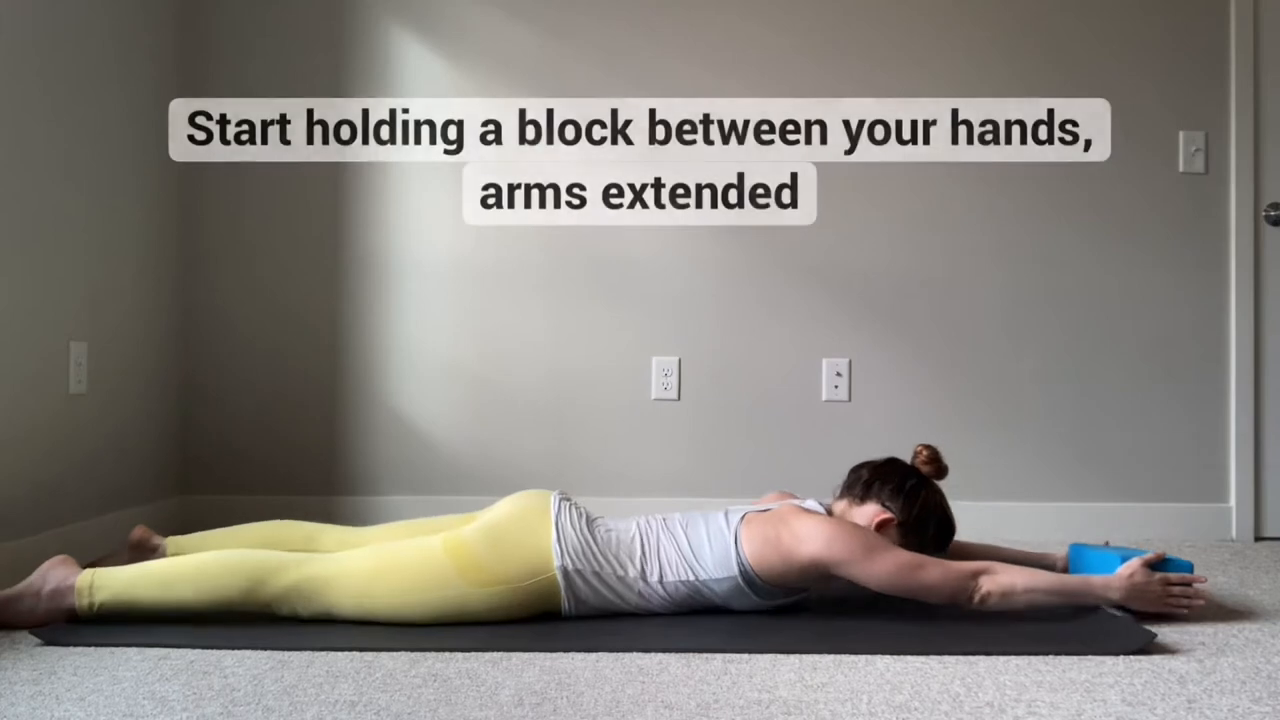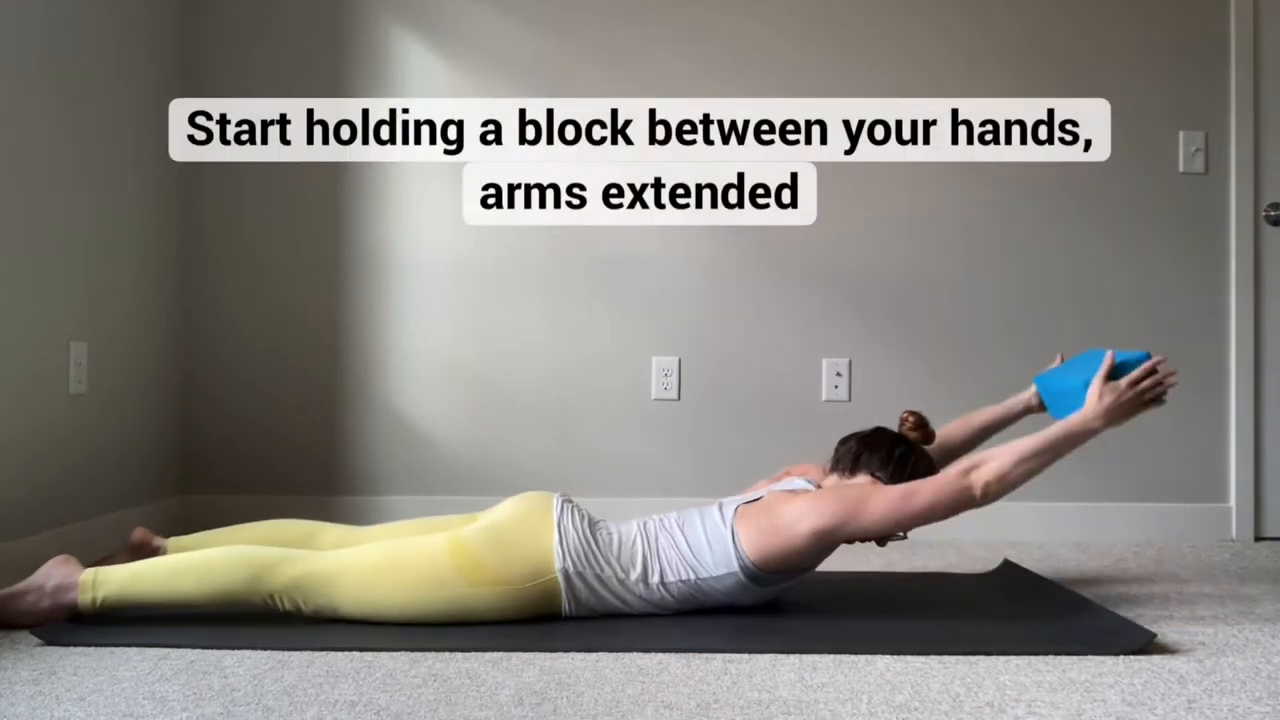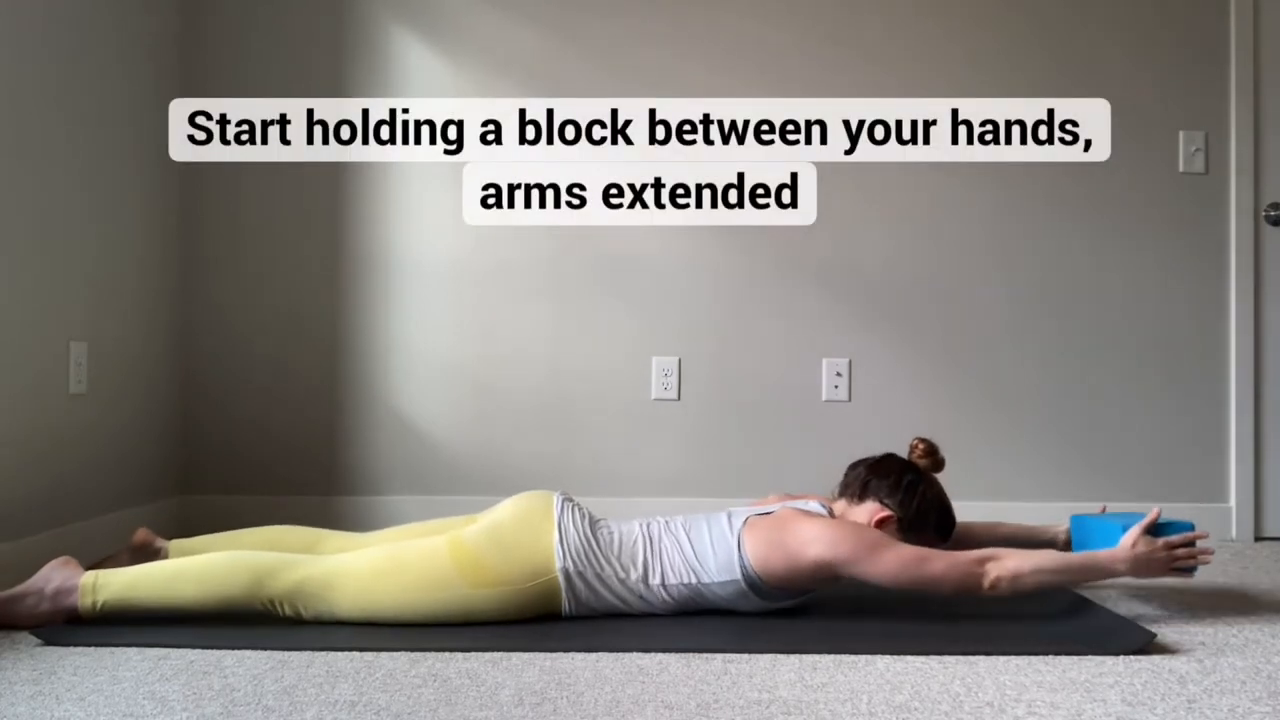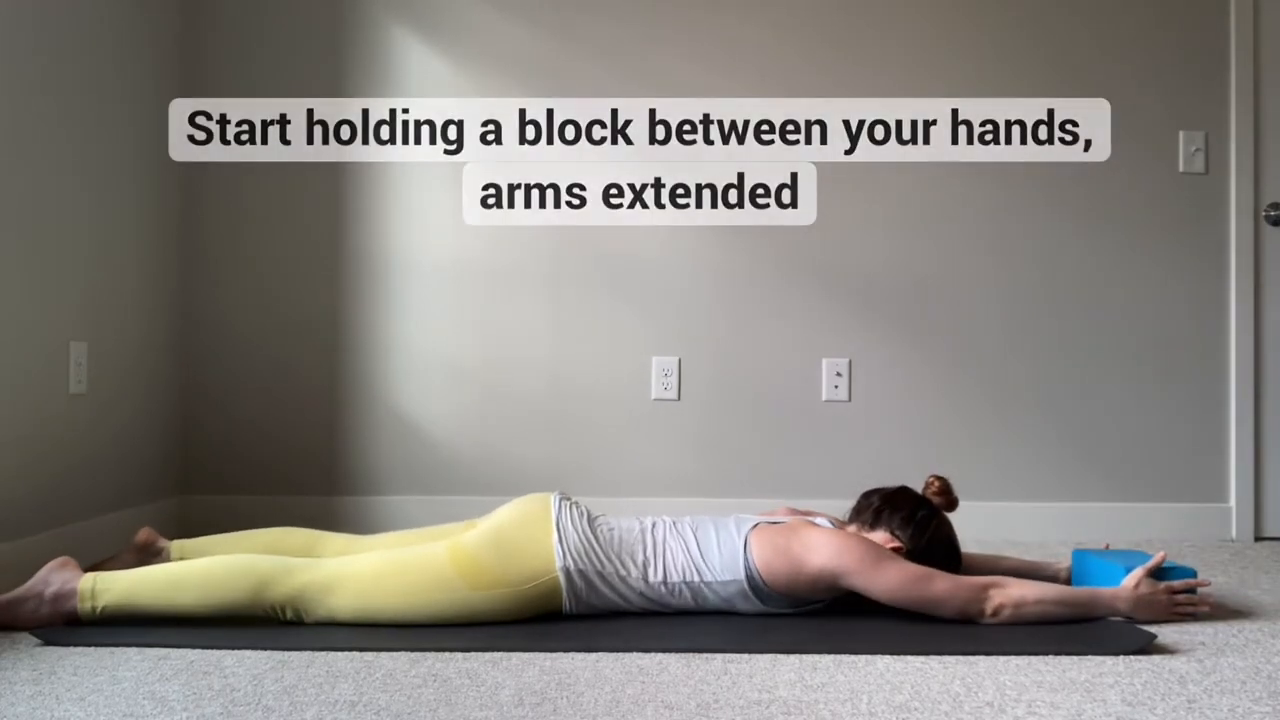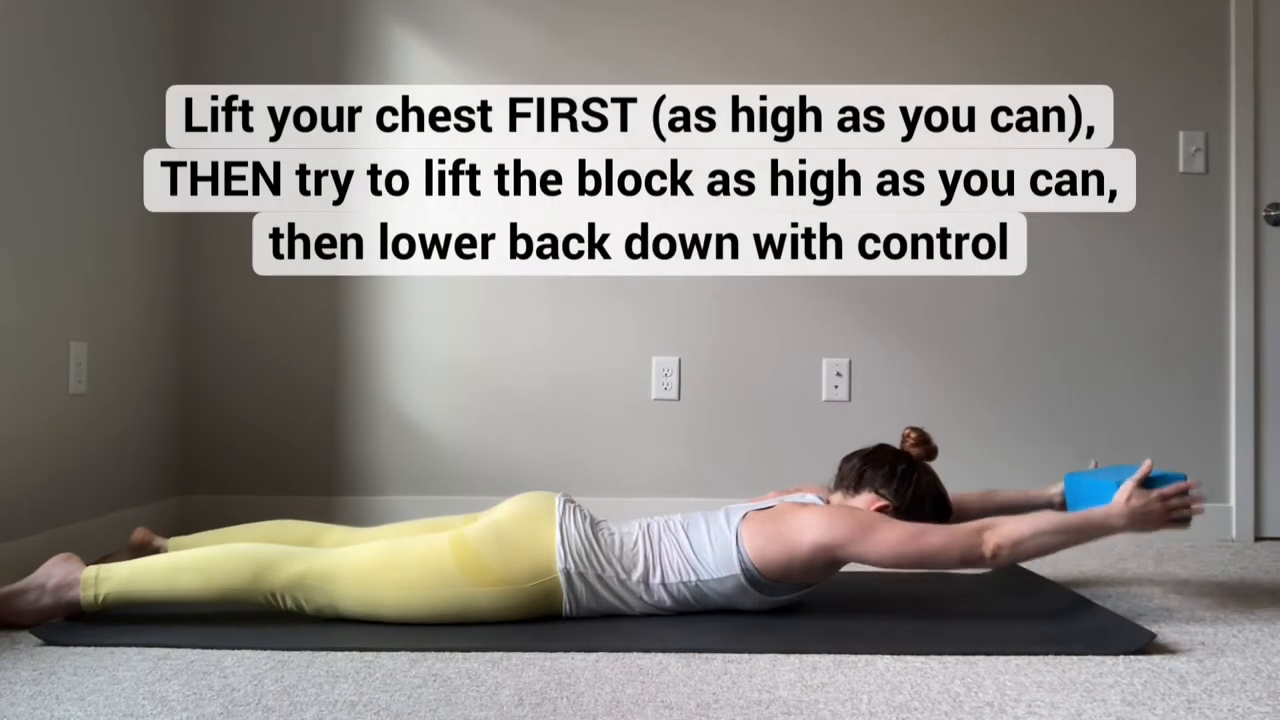
dt=1s
person 1, frame 1
left shoulder: (811, 510)
right shoulder: (825, 542)
left elbow: (947, 544)
right elbow: (967, 586)
left wrist: (1066, 563)
right wrist: (1108, 590)
left hip: (543, 529)
right hip: (536, 564)
left knee: (339, 543)
right knee: (308, 585)
left ankle: (164, 549)
person 1, frame 2
left shoulder: (810, 478)
right shoulder: (822, 515)
left elbow: (929, 455)
right elbow: (968, 489)
left wrist: (1031, 399)
right wrist: (1092, 422)
left hip: (542, 529)
right hip: (538, 567)
left knee: (335, 542)
right knee: (306, 584)
left ankle: (163, 549)
person 1, frame 3
left shoulder: (811, 507)
right shoulder: (827, 543)
left elbow: (951, 533)
right elbow: (974, 576)
left wrist: (1070, 533)
right wrist: (1111, 565)
left hip: (545, 529)
right hip: (538, 566)
left knee: (336, 556)
right knee: (307, 589)
left ankle: (165, 551)
person 1, frame 4
left shoulder: (817, 525)
right shoulder: (833, 556)
left elbow: (954, 555)
right elbow: (974, 600)
left wrist: (1077, 561)
right wrist: (1115, 602)
left hip: (549, 529)
right hip: (543, 562)
left knee: (344, 553)
right knee: (313, 592)
left ankle: (164, 554)
person 1, frame 5
left shoulder: (821, 499)
right shoulder: (831, 534)
left elbow: (946, 507)
right elbow: (978, 546)
left wrist: (1064, 488)
right wrist: (1116, 520)
left hip: (545, 530)
right hip: (542, 566)
left knee: (340, 547)
right knee: (307, 586)
left ankle: (158, 552)
